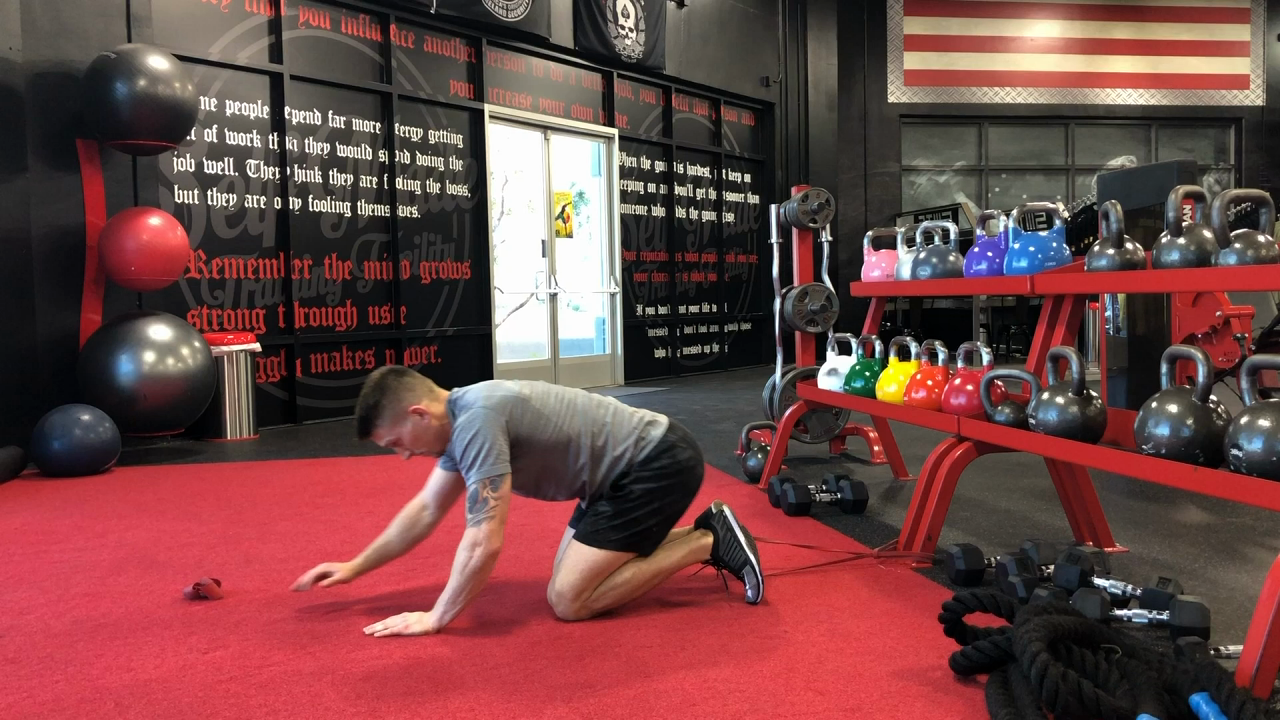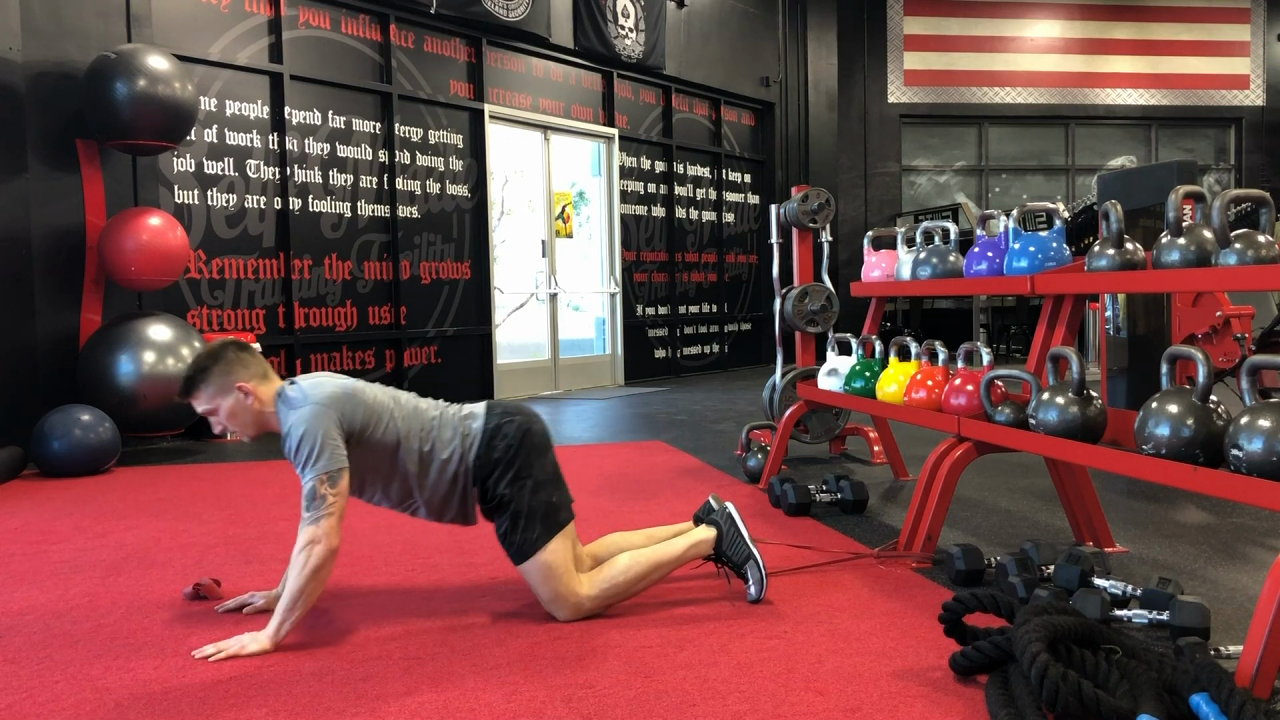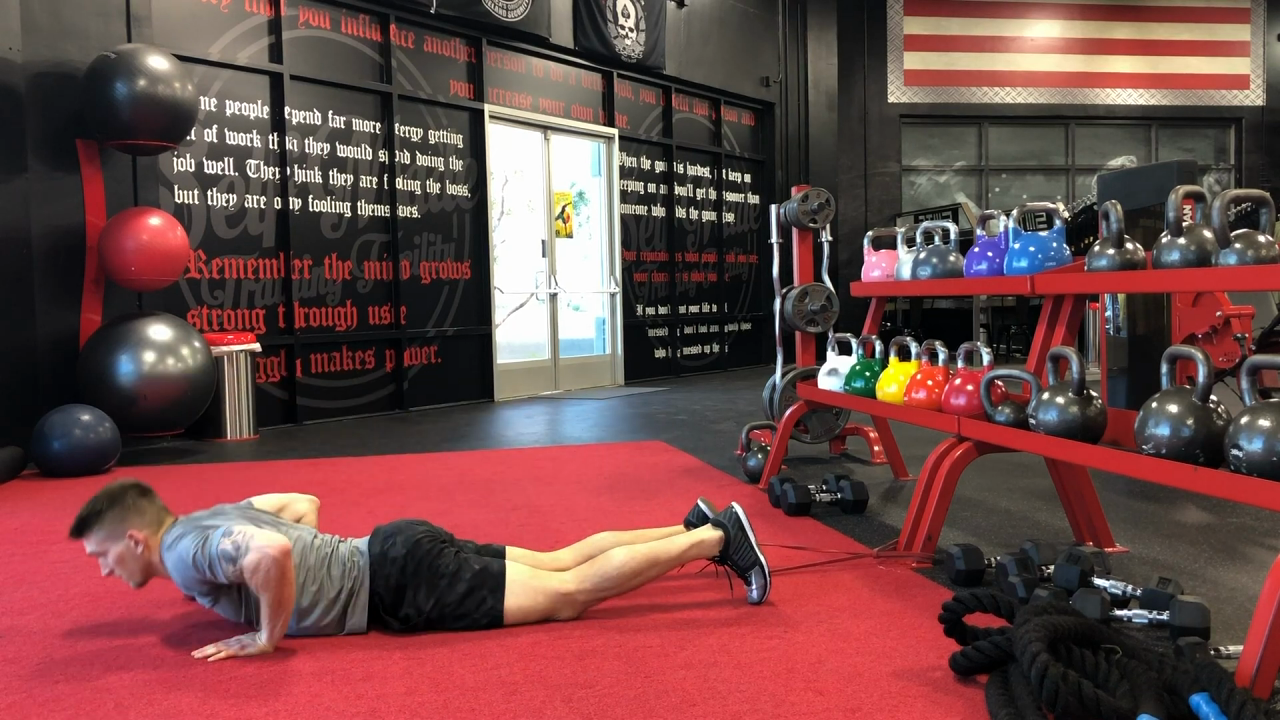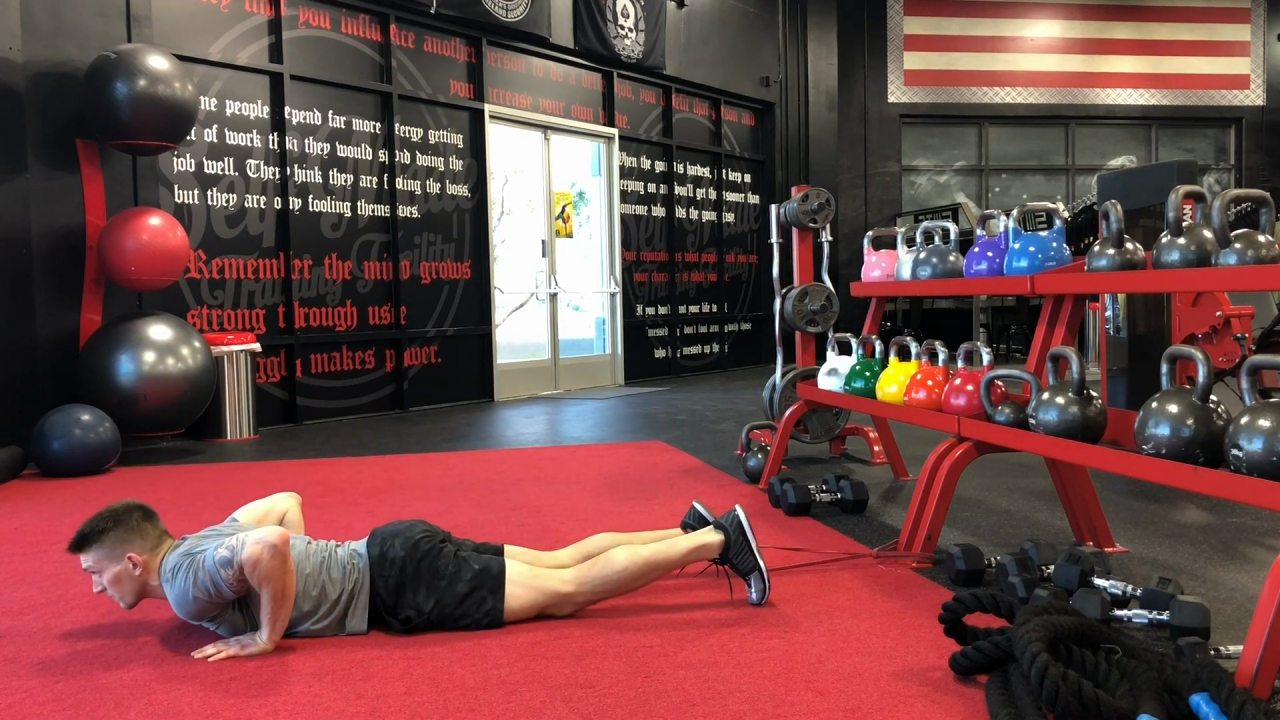
dt=1s
person 1, frame 1
left shoulder: (476, 421)
right shoulder: (463, 415)
left elbow: (484, 541)
right elbow: (426, 509)
left wrist: (436, 617)
right wrist: (354, 567)
left hip: (660, 464)
right hip: (641, 461)
left knee: (569, 600)
right knee: (572, 574)
left ankle: (709, 542)
right ankle: (704, 533)
person 1, frame 2
left shoulder: (306, 418)
right shoulder: (304, 397)
left elbow: (321, 542)
right elbow: (316, 517)
left wrist: (273, 633)
right wrist: (283, 592)
left hip: (500, 451)
right hip: (497, 444)
left knee: (573, 600)
right knee: (577, 566)
left ankle: (712, 539)
right ankle: (703, 525)
person 1, frame 3
left shoulder: (185, 556)
right shoulder: (212, 523)
left elbow: (271, 553)
right elbow: (305, 503)
left wrist: (268, 635)
left hip: (403, 582)
right hip: (400, 554)
left knee: (569, 594)
right knee: (563, 562)
left ankle: (715, 540)
right ankle: (698, 525)
person 1, frame 4
left shoulder: (185, 583)
right shoulder: (205, 542)
left elbow: (270, 545)
right elbow: (286, 501)
left wrist: (269, 634)
left hip: (401, 580)
right hip: (397, 554)
left knee: (567, 591)
right knee: (561, 563)
left ankle: (716, 541)
right ankle: (691, 531)
